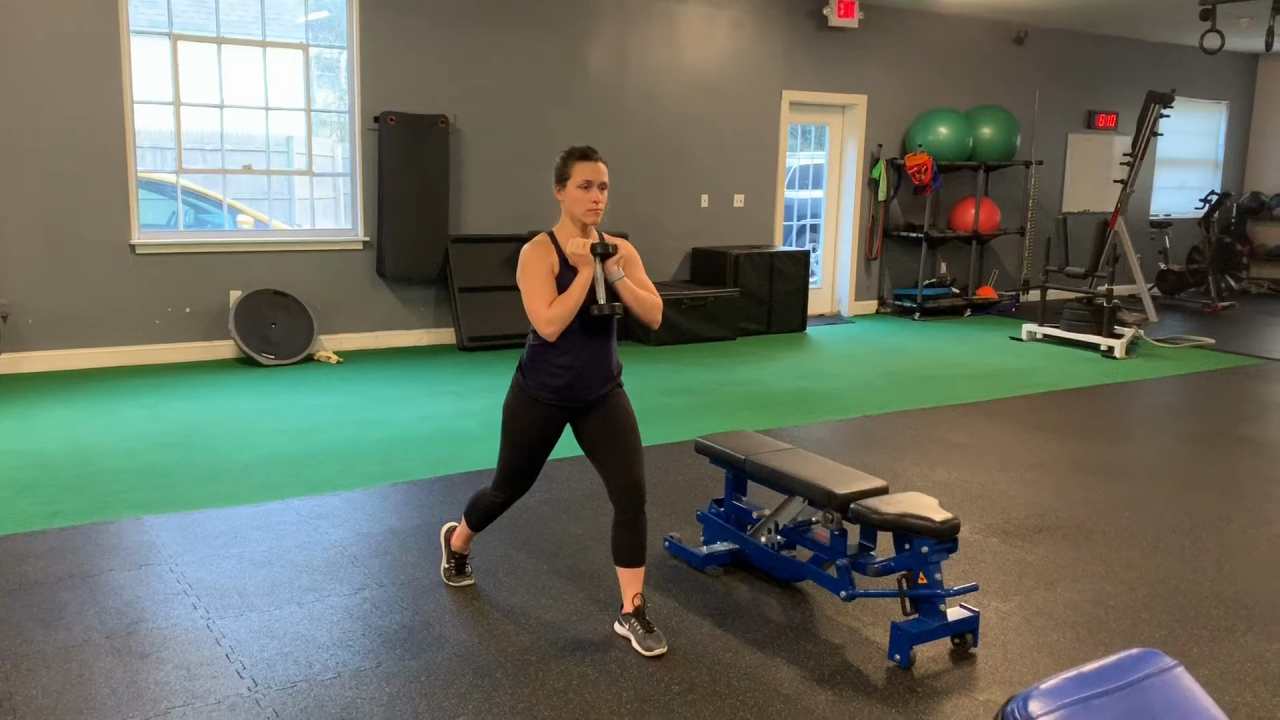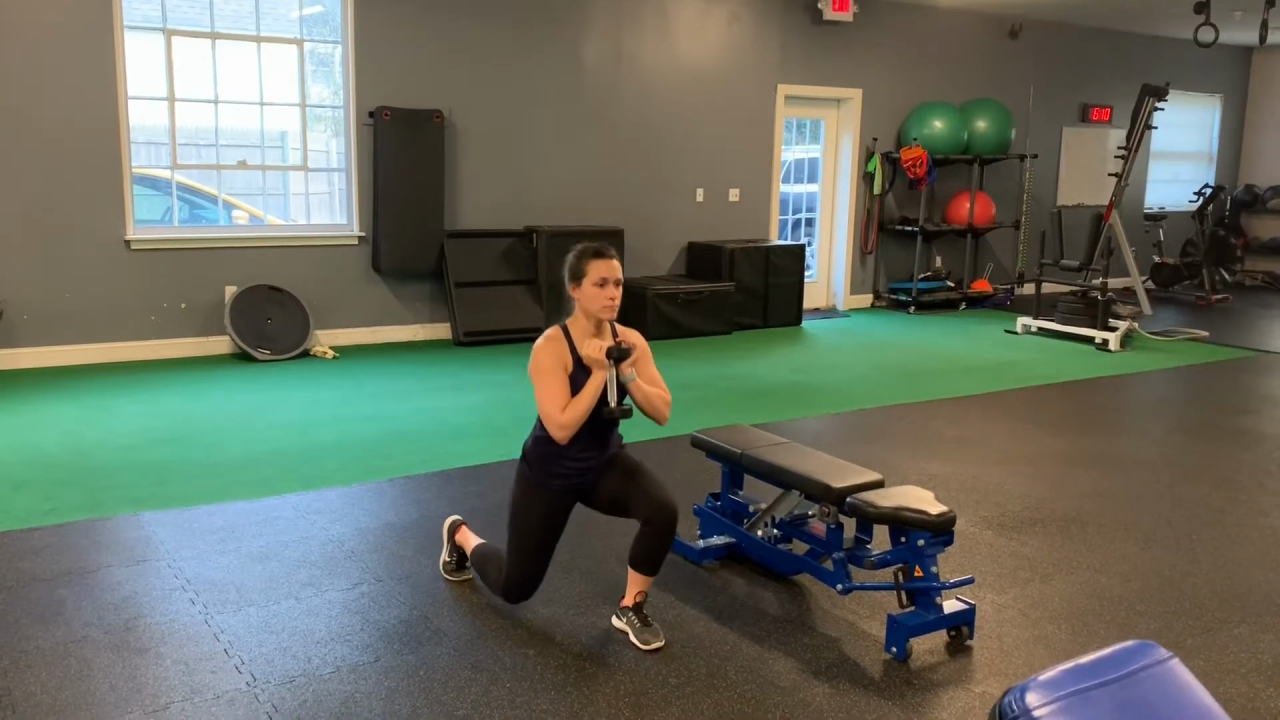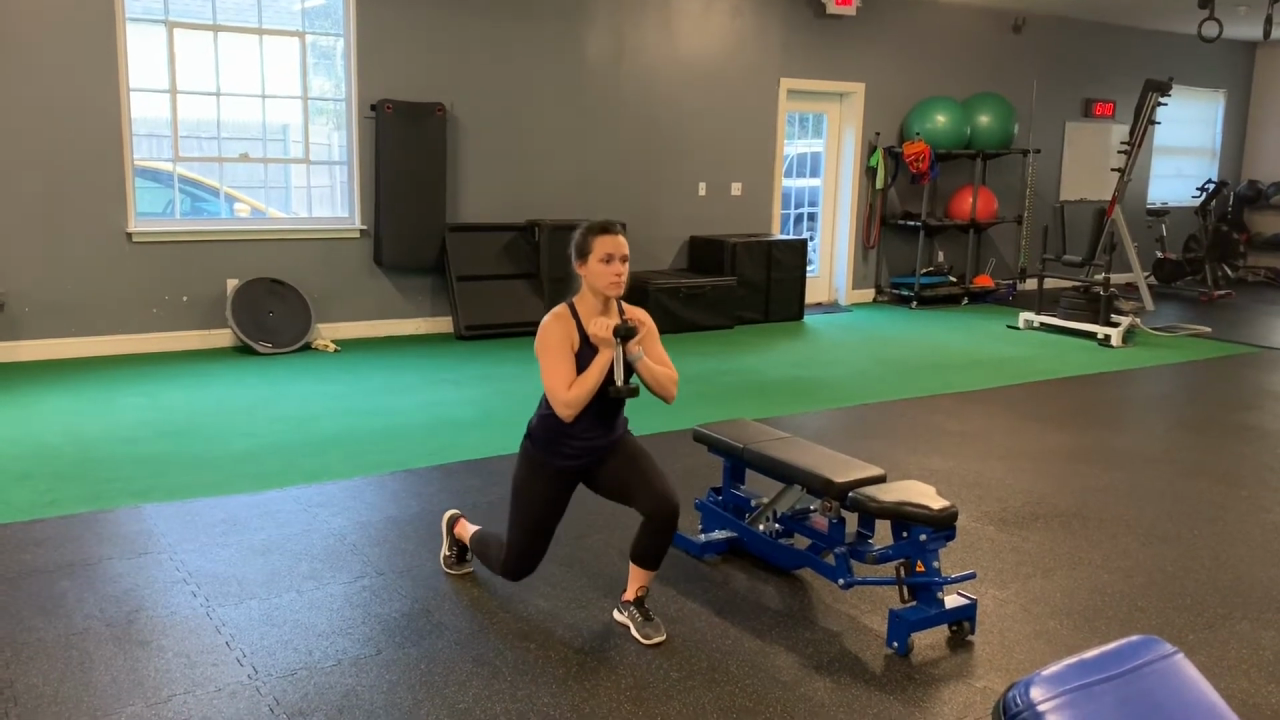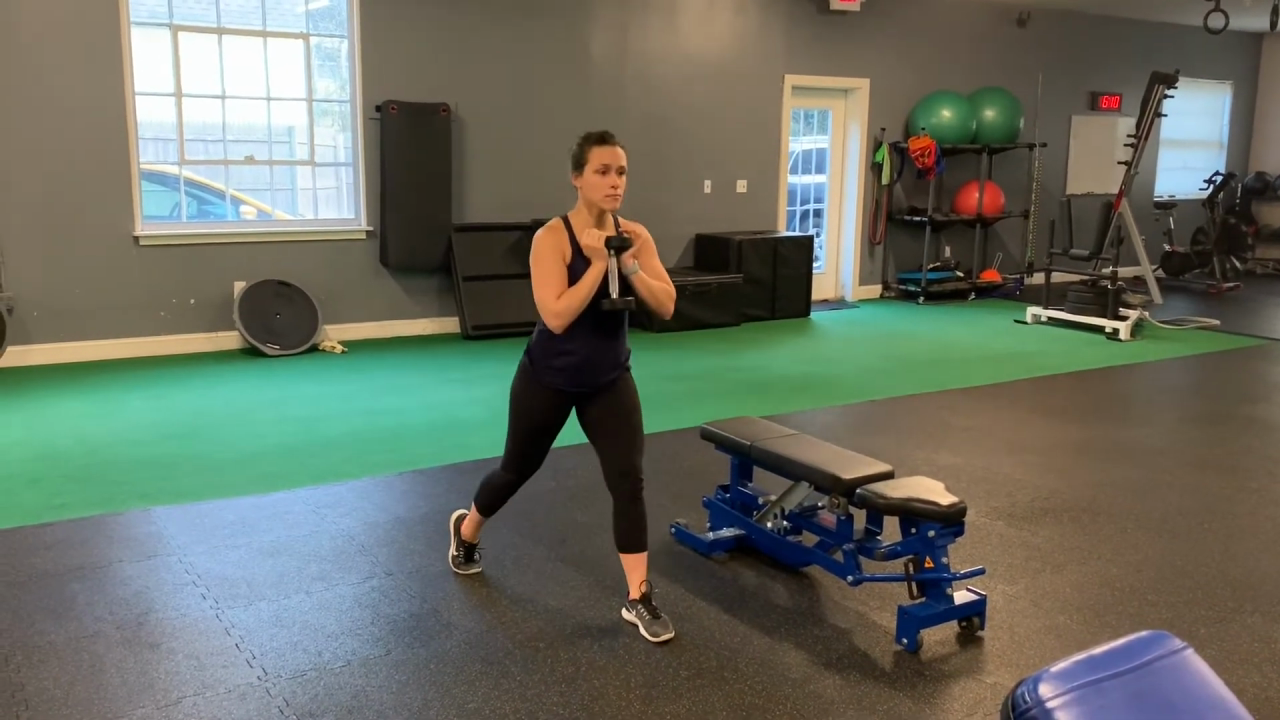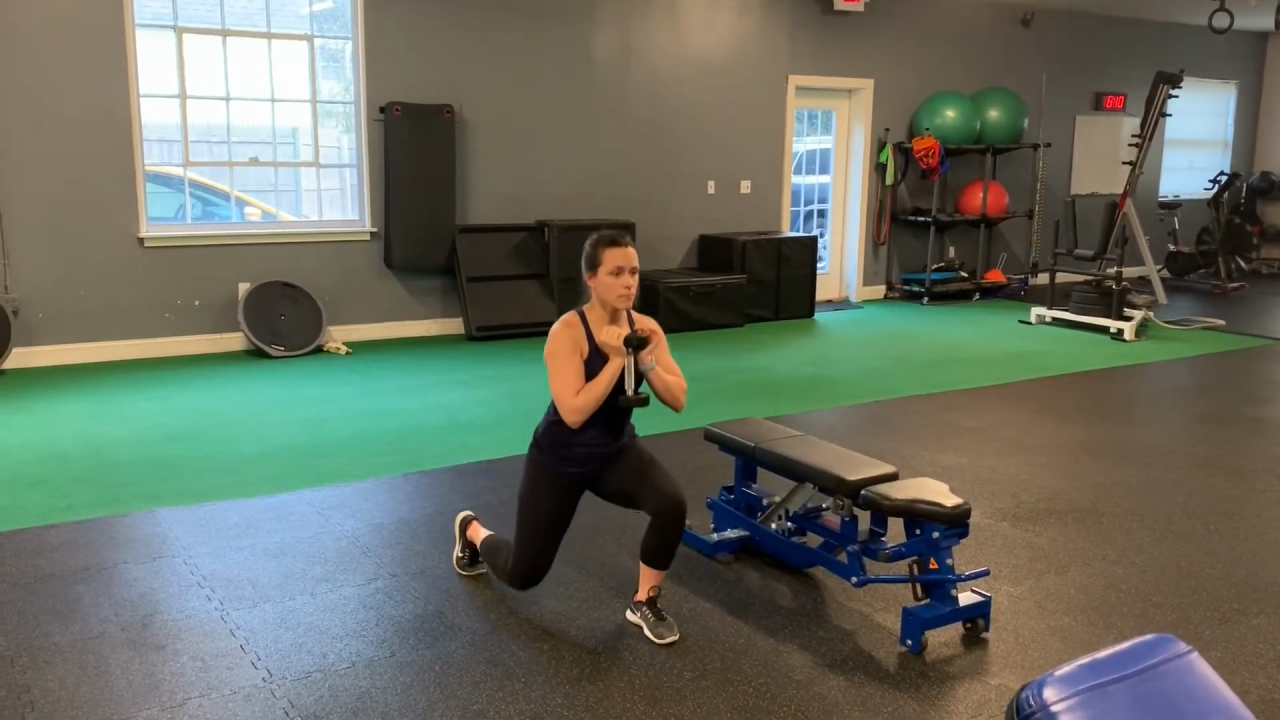
dt=1s
person 1, frame 1
left shoulder: (620, 249)
right shoulder: (538, 252)
left elbow: (653, 316)
right elbow: (549, 325)
left wrist: (614, 273)
right wrist: (584, 271)
left hip: (602, 393)
right hip: (541, 394)
left knee: (632, 493)
right knee: (509, 488)
left ankle: (632, 612)
right ankle: (456, 541)
person 1, frame 2
left shoulder: (630, 341)
right shoulder: (551, 347)
left elbow: (662, 411)
right elbow: (561, 428)
left wrist: (626, 374)
right wrist: (599, 373)
left hip: (605, 463)
right hip: (548, 474)
left knee: (663, 511)
right knee: (516, 587)
left ankle: (631, 608)
right ankle: (460, 535)
person 1, frame 3
left shoulder: (637, 319)
right shoulder: (558, 324)
left elbow: (669, 390)
right elbow: (566, 406)
left wrist: (634, 352)
right wrist: (606, 351)
left hip: (610, 444)
right hip: (552, 453)
left knee: (664, 506)
right knee: (516, 564)
left ankle: (632, 601)
right ankle: (459, 528)
person 1, frame 4
left shoulder: (636, 235)
right shoulder: (552, 237)
left elbow: (666, 307)
right elbow: (556, 316)
left wrist: (628, 264)
right wrist: (598, 263)
left hip: (609, 379)
right hip: (548, 378)
left knee: (628, 481)
right knee: (517, 469)
left ankle: (638, 598)
right ankle: (466, 530)
person 1, frame 5
left shoulder: (646, 328)
right shoulder: (568, 332)
left elbow: (679, 399)
right elbow: (573, 413)
left wrist: (647, 361)
right wrist: (617, 359)
left hip: (616, 452)
right hip: (559, 460)
left knee: (671, 505)
right knee: (524, 575)
left ankle: (645, 603)
right ankle: (472, 530)
